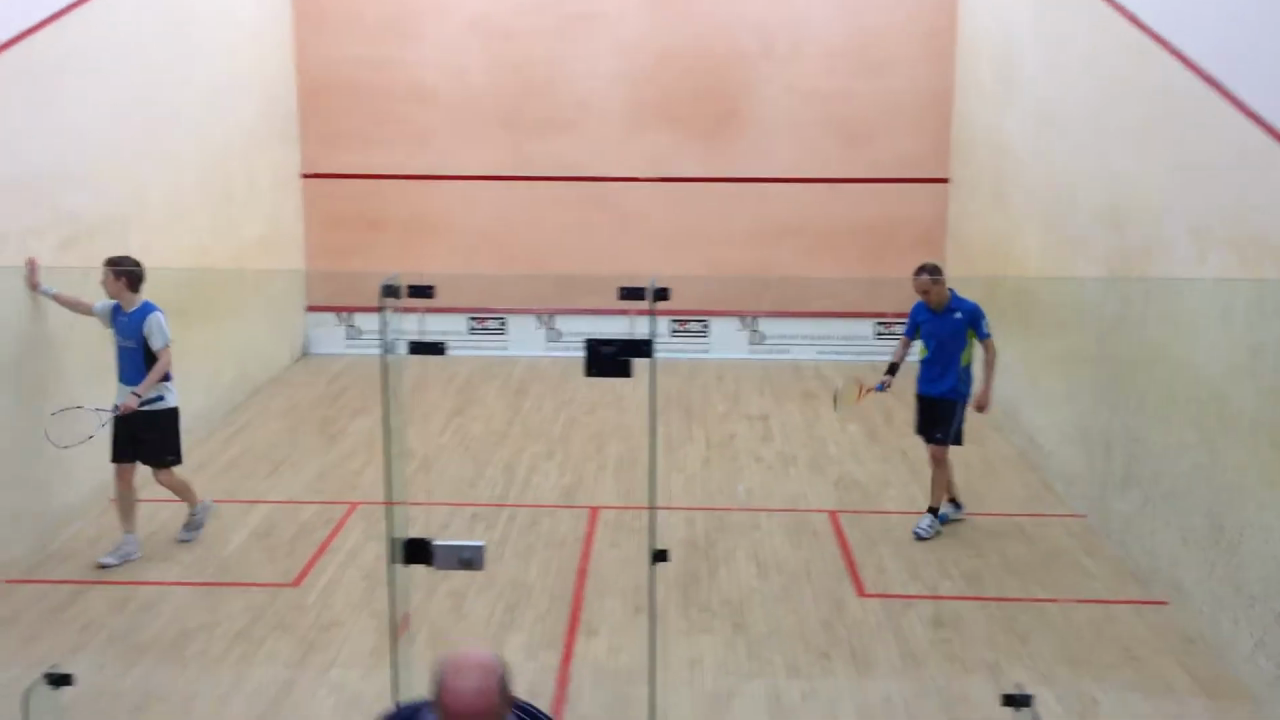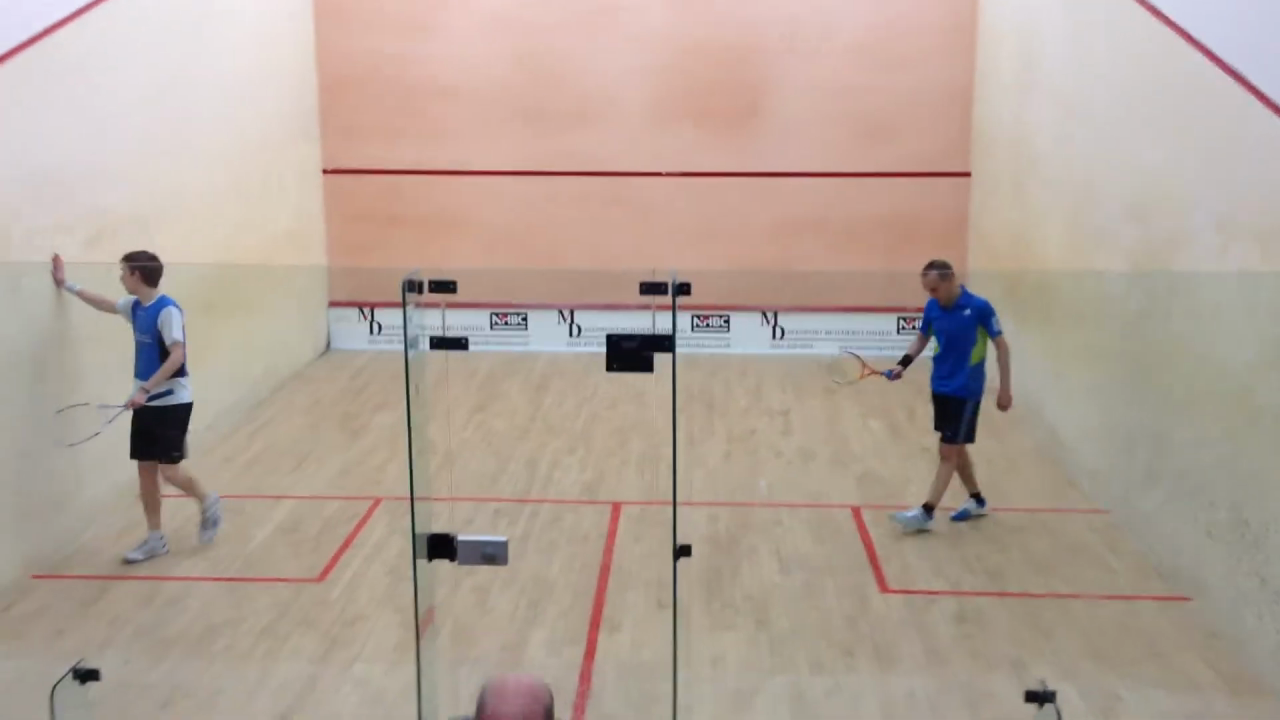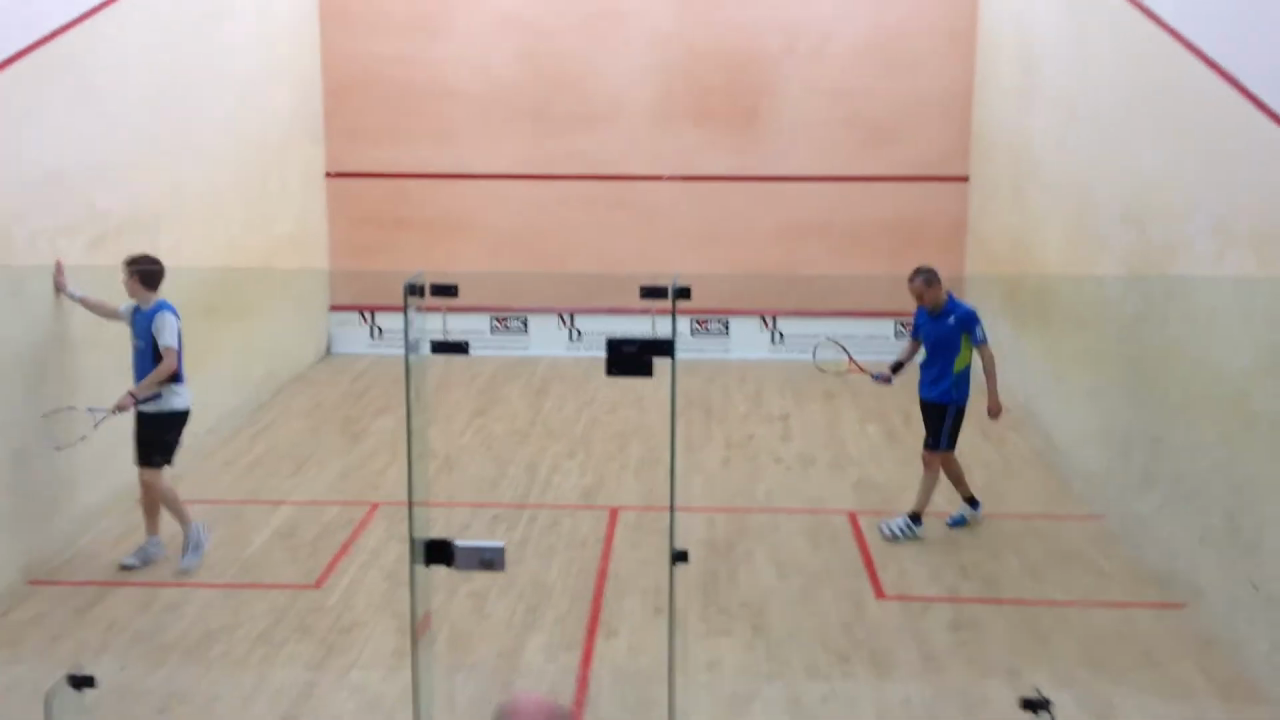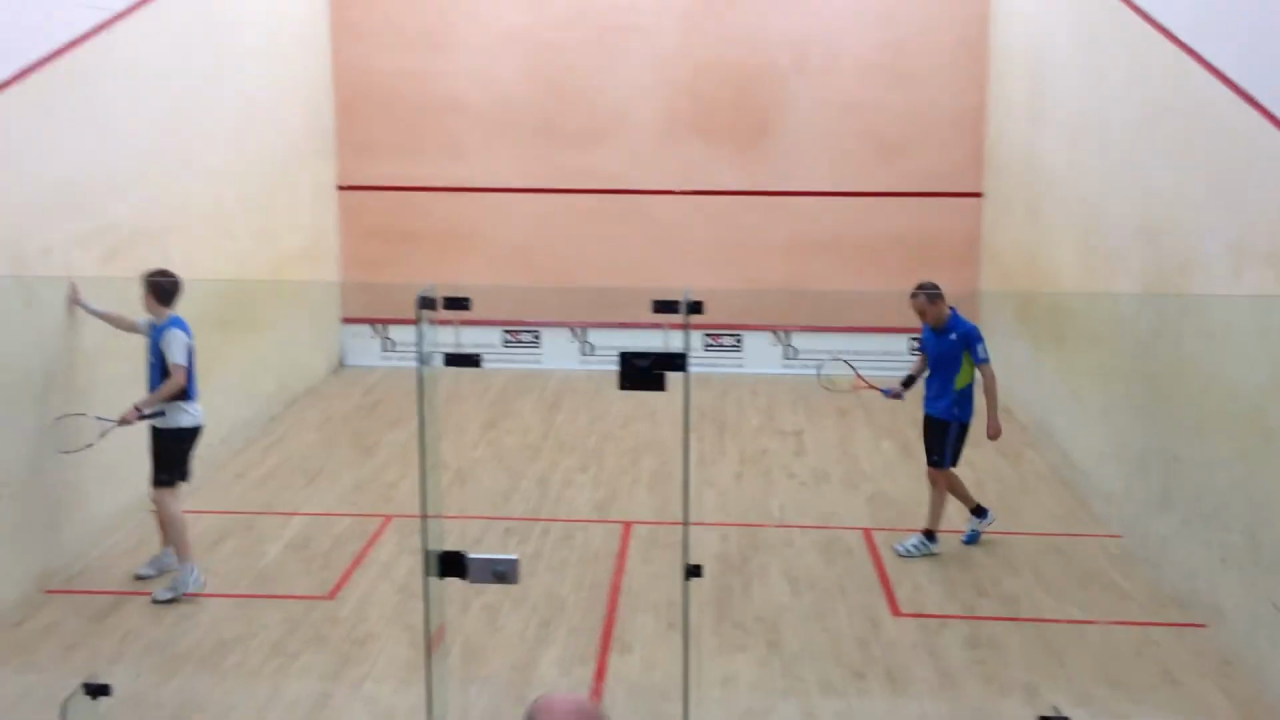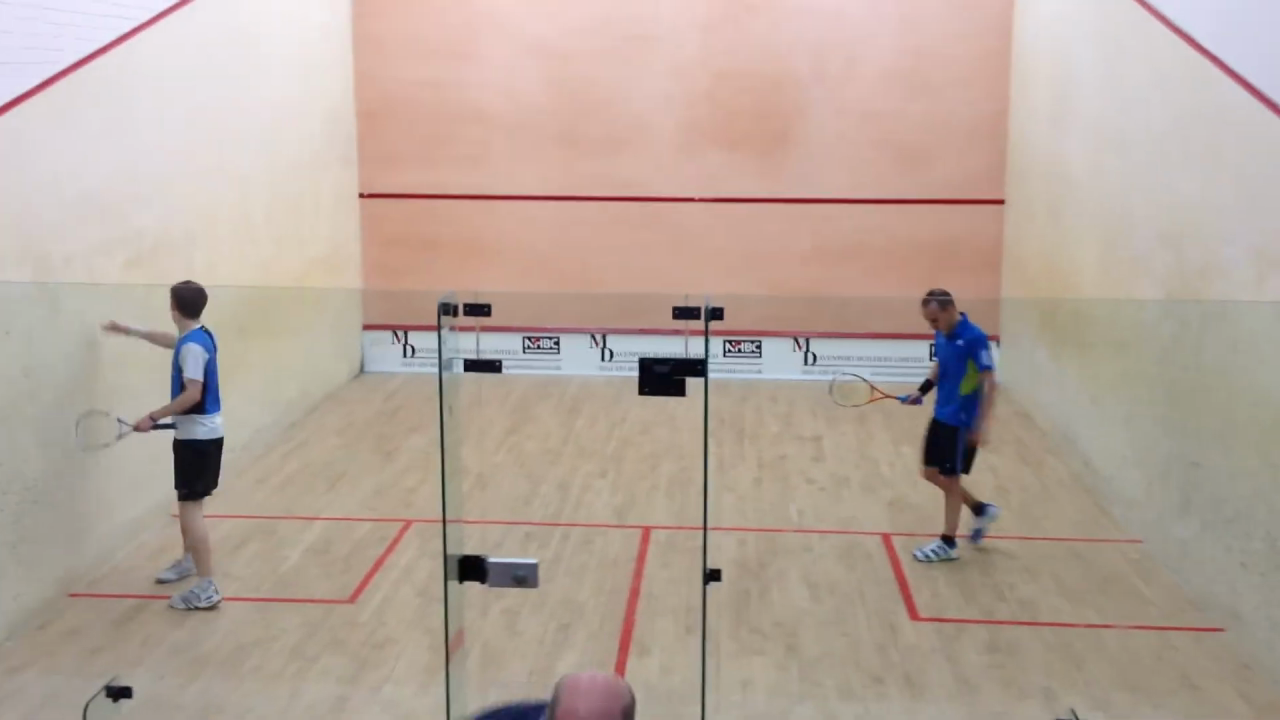
dt=0.1s
person 1, frame 1
left shoulder: (152, 316)
right shoulder: (115, 311)
left elbow: (164, 362)
right elbow: (81, 306)
left wrist: (137, 395)
right wrist: (42, 288)
left hip: (159, 406)
right hip: (128, 405)
left knee: (163, 473)
right knee: (122, 472)
left ankle: (197, 507)
right ankle: (129, 543)
person 1, frame 2
left shoulder: (167, 311)
right shoulder: (137, 307)
left elbow: (176, 357)
right elbow: (106, 304)
left wrist: (145, 390)
right wrist: (67, 285)
left hip: (171, 401)
right hip: (149, 401)
left knee: (167, 469)
right knee: (146, 470)
left ankle: (208, 502)
right ankle: (155, 538)
person 1, frame 3
left shoulder: (163, 315)
right shoulder: (138, 311)
left elbow: (170, 364)
right elbow: (107, 310)
left wrist: (133, 393)
right wrist: (67, 291)
left hip: (168, 407)
right hip: (148, 405)
left knee: (151, 476)
right knee: (146, 476)
left ankle: (192, 530)
right ankle: (152, 543)
person 1, frame 4
left shoulder: (173, 332)
right shoulder: (161, 326)
left elbow: (177, 380)
right elbow: (128, 324)
left wrist: (138, 407)
right wrist: (87, 306)
left hip: (178, 422)
right hip: (173, 421)
left knee: (165, 493)
right knee: (164, 491)
left ankle: (188, 574)
right ankle: (167, 555)
person 1, frame 5
left shoulder: (192, 346)
right shoulder: (195, 337)
left elbow: (191, 395)
right elbow: (169, 340)
left wrist: (153, 417)
right wrist: (129, 330)
left hip: (198, 434)
right hip: (199, 432)
left knee: (190, 508)
right knee: (190, 503)
left ankle: (205, 589)
right ankle: (189, 560)
person 2, frame 1
left shoulder: (970, 311)
right shoulder: (919, 310)
left elbow: (989, 350)
right elbow: (905, 342)
left wrist: (985, 390)
right wrist: (891, 372)
left hip: (954, 394)
right hip: (926, 391)
left knee: (939, 453)
right knee: (933, 451)
left ankle: (933, 514)
right ankle: (953, 504)
person 2, frame 2
left shoulder: (980, 308)
right shoulder: (932, 307)
left elbow: (1001, 347)
right elbow: (922, 339)
left wrist: (1004, 388)
right wrist: (903, 364)
left hip: (965, 391)
right hip: (940, 387)
left knee: (947, 451)
right knee: (956, 448)
left ankle: (926, 512)
right ankle: (977, 500)
person 2, frame 3
left shoulder: (965, 315)
right shoulder: (921, 314)
left elbow: (986, 356)
left wrist: (993, 397)
right wrist: (893, 370)
left hip: (950, 398)
right hip: (927, 394)
left knee: (930, 458)
right knee: (943, 455)
left ankle: (914, 521)
right ankle: (971, 505)
person 2, frame 4
left shoulder: (968, 332)
right shoulder: (928, 329)
left elbow: (988, 375)
left wrist: (993, 418)
right wrist: (905, 384)
left hip: (953, 415)
right hip: (932, 410)
left knee: (937, 474)
right knee: (940, 472)
left ankle: (929, 537)
right ankle: (980, 514)
person 2, frame 5
left shoulder: (975, 338)
right shoulder: (942, 335)
left elbow: (989, 383)
left wrist: (980, 425)
right wrist: (922, 390)
left hip: (962, 421)
right hip: (941, 416)
left knee: (949, 480)
right knee: (930, 473)
left ankle: (947, 543)
right ankle: (980, 510)
